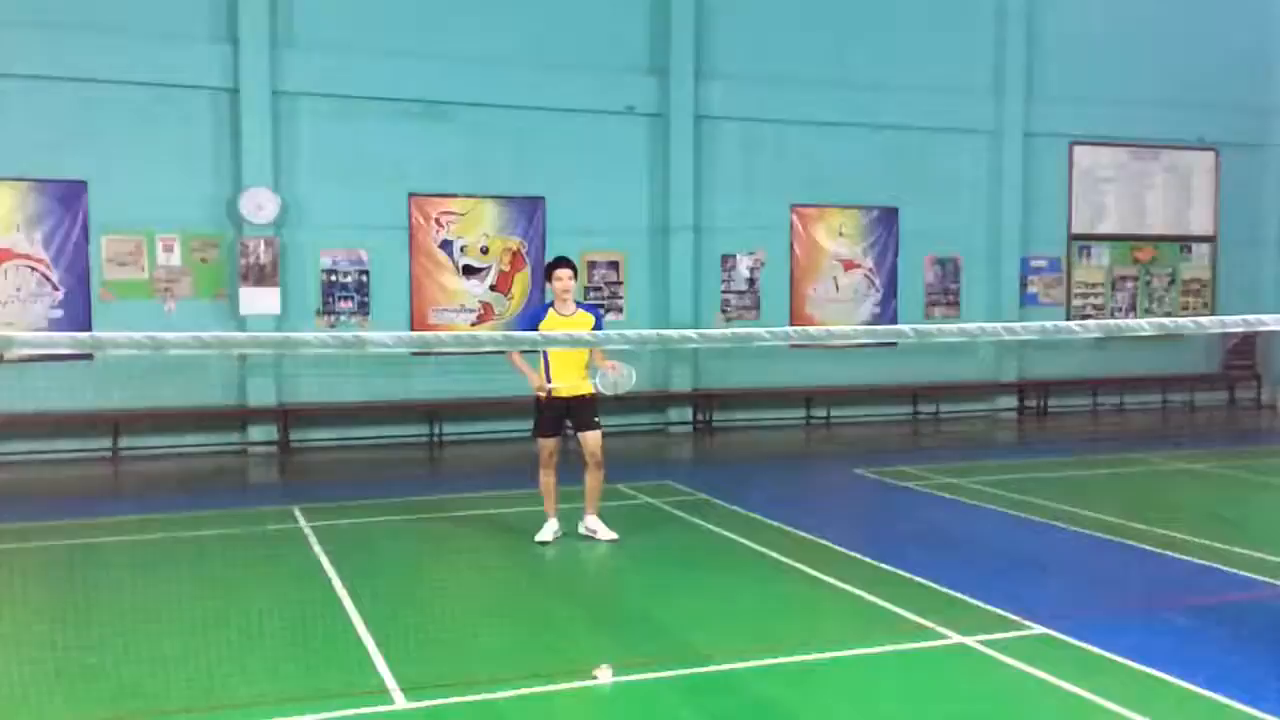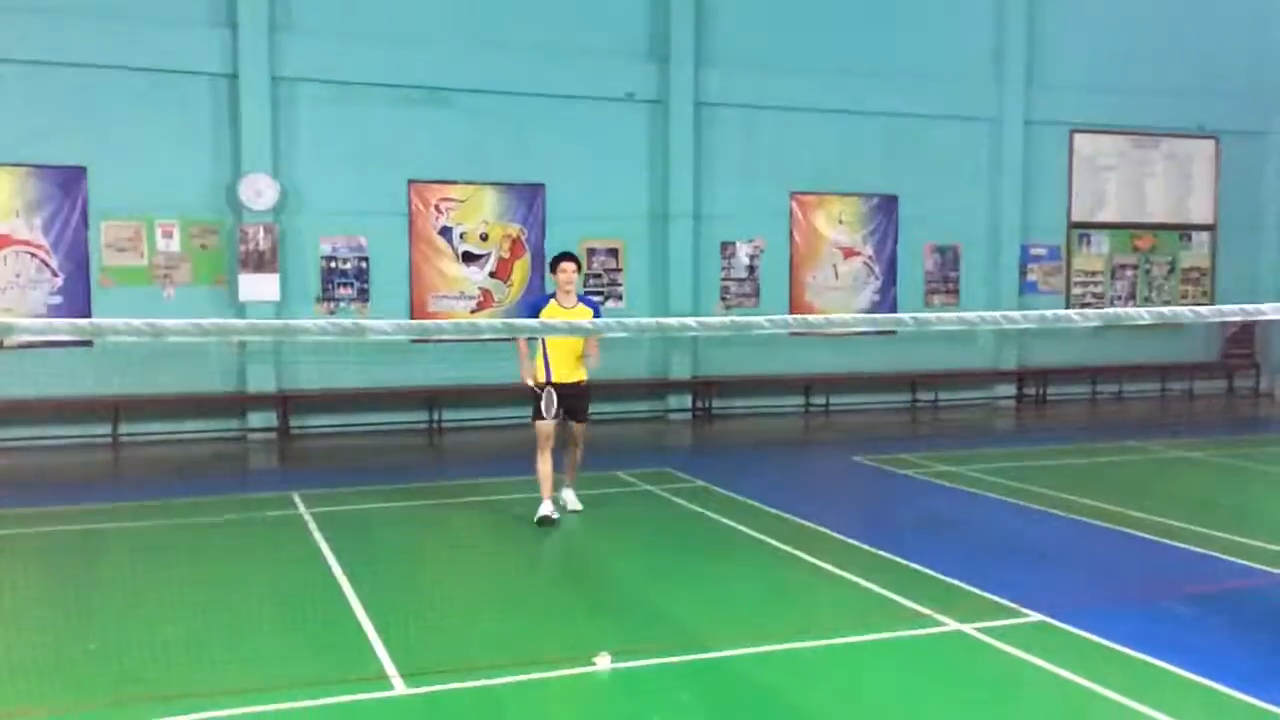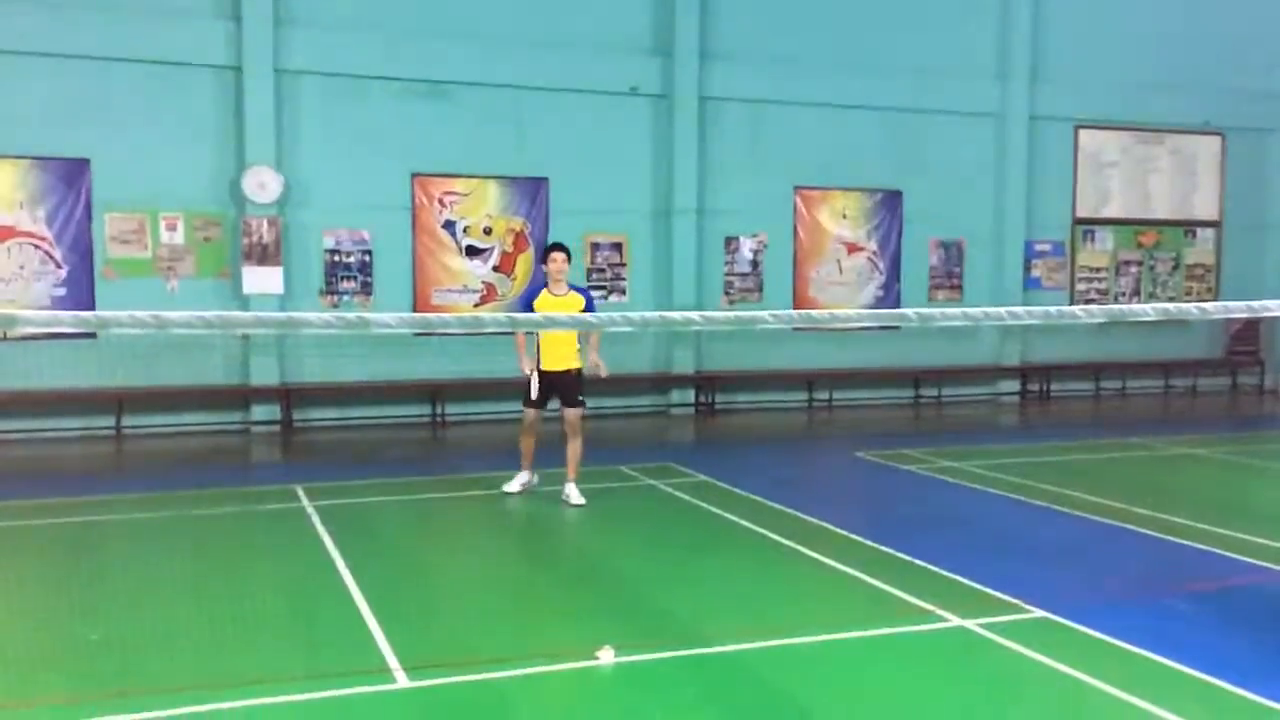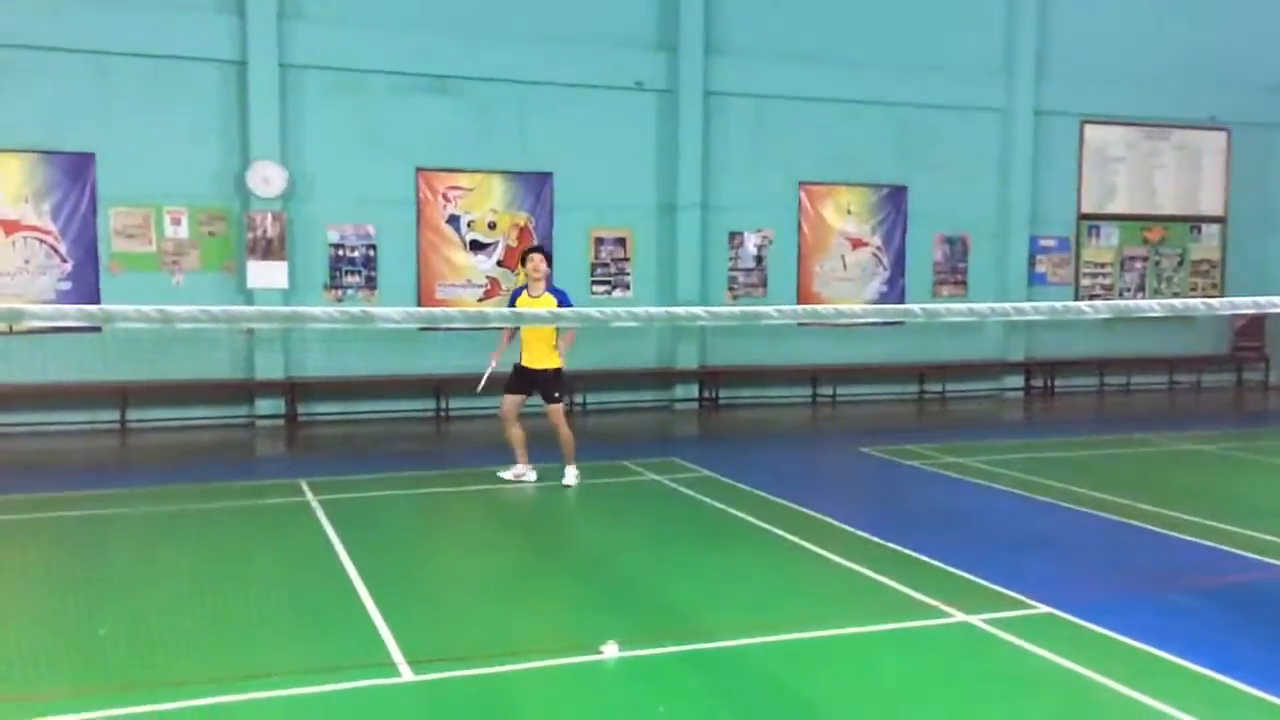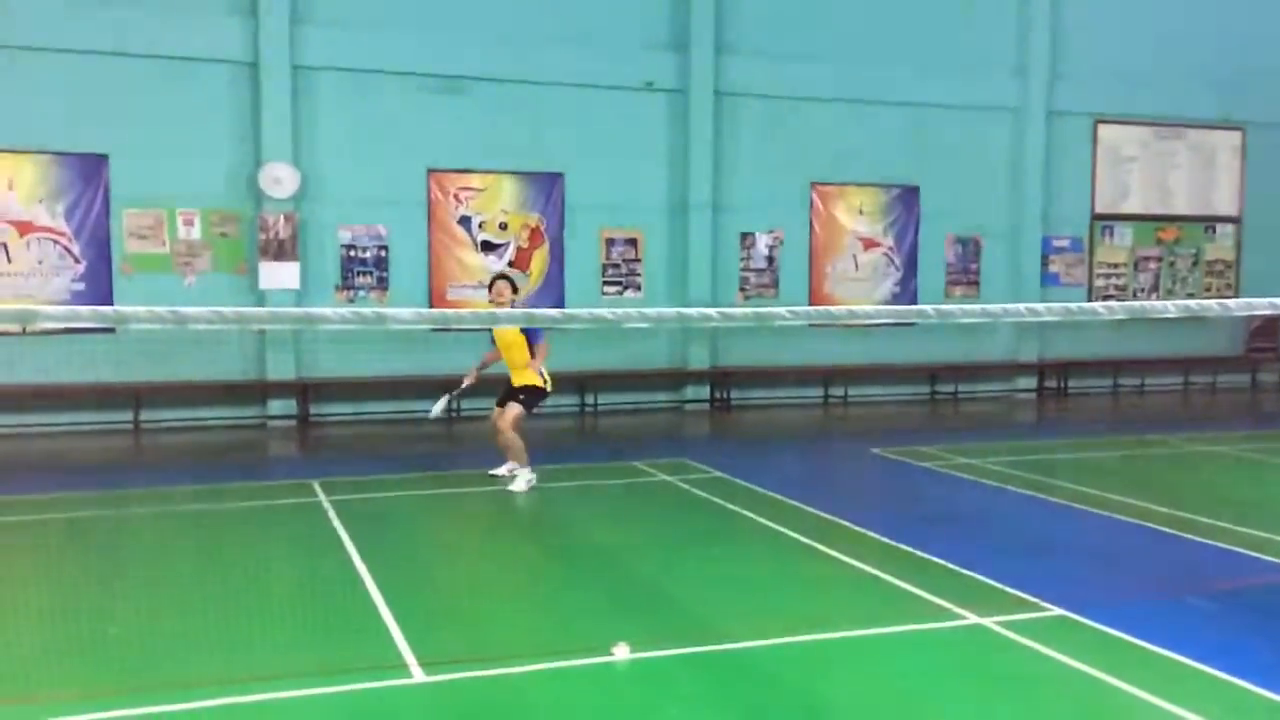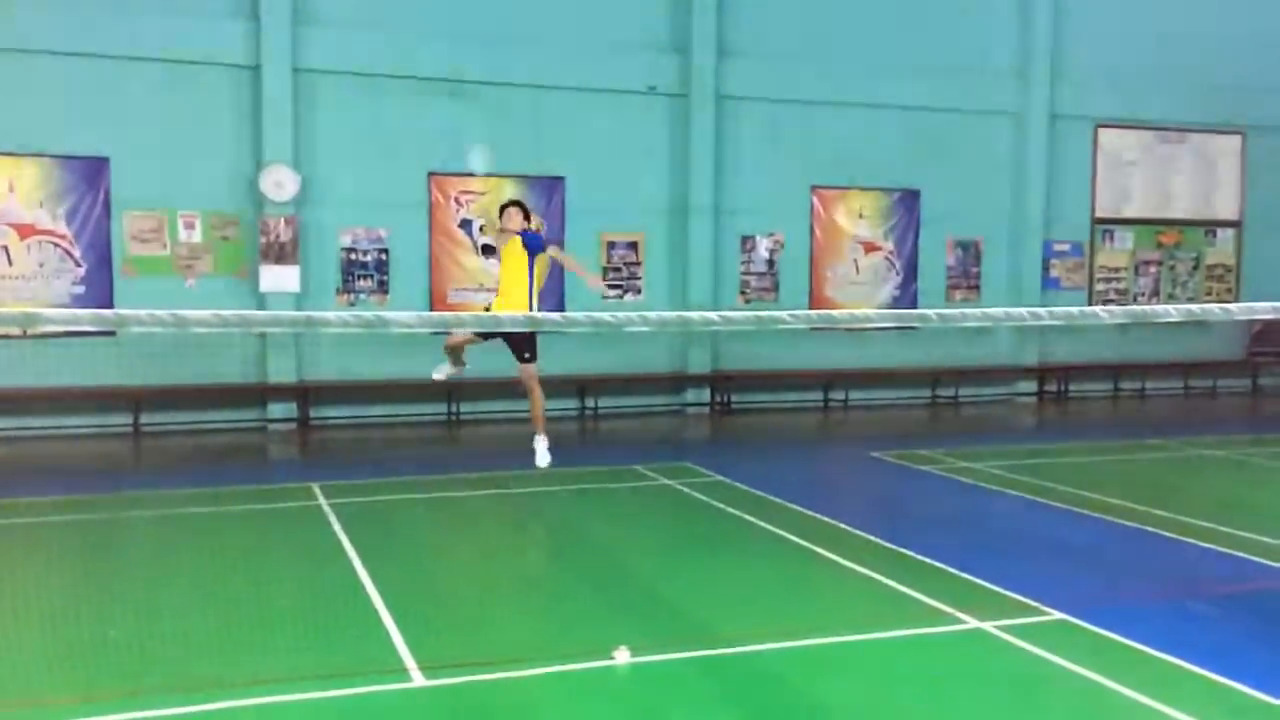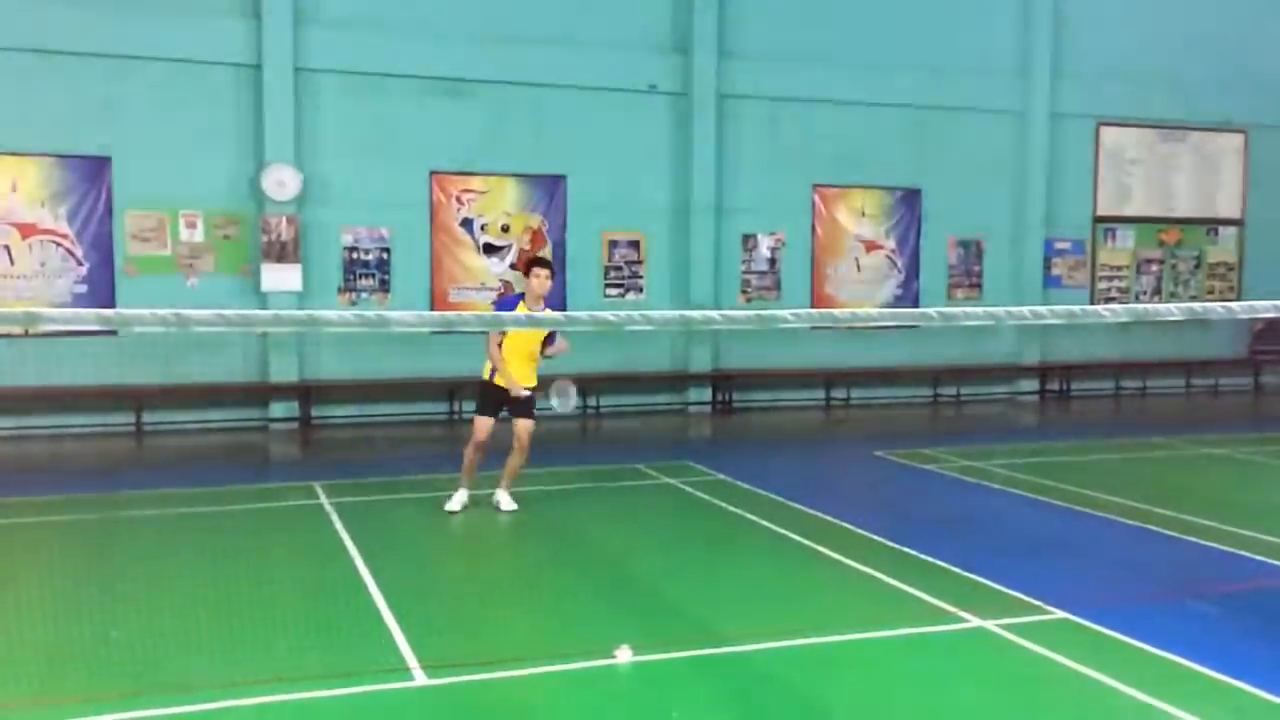
dt=0.4s
person 1, frame 1
left shoulder: (592, 315)
right shoulder: (538, 317)
right elbow: (514, 350)
left wrist: (605, 364)
right wrist: (531, 376)
left hip: (583, 394)
right hip: (550, 396)
left knee: (595, 456)
right knee: (547, 459)
left ankle: (591, 519)
right ankle: (552, 521)
person 1, frame 2
left shoulder: (591, 308)
right shoulder: (540, 305)
left elbow: (592, 341)
right elbow: (522, 335)
left wrist: (591, 354)
right wrist: (525, 365)
left hip: (577, 382)
right hip: (546, 381)
left knee: (576, 440)
right knee: (544, 441)
left ankle: (568, 490)
right ankle: (547, 505)
person 1, frame 3
left shoulder: (583, 296)
right shoulder: (534, 297)
left elbow: (592, 329)
right elbow: (521, 329)
left wrist: (593, 354)
right wrist: (523, 357)
left hip: (571, 370)
right hip: (540, 370)
left knee: (574, 428)
right knee: (528, 425)
left ankle: (571, 486)
right ankle: (526, 473)
person 1, frame 4
left shoulder: (558, 296)
right shoulder: (517, 295)
left elbow: (571, 328)
left wrist: (564, 343)
right wrist: (502, 346)
left hip: (550, 367)
right hip: (525, 365)
left knee: (558, 420)
right knee: (507, 413)
left ankle: (571, 467)
right ankle: (525, 467)
person 1, frame 5
right shoulder: (494, 323)
left elbow: (542, 344)
left wrist: (538, 361)
right wrist: (477, 369)
left hip: (535, 384)
right hip: (517, 382)
left knee: (505, 426)
right knee: (496, 421)
left ankle: (526, 471)
right ankle: (514, 463)
person 1, frame 6
left shoulder: (526, 239)
right shoulder: (508, 244)
left elbow: (556, 253)
left wrist: (585, 275)
right hip: (497, 314)
left knee: (530, 383)
right knee: (452, 343)
left ankle: (540, 437)
right ankle: (456, 366)
person 1, frame 7
right shoulder: (507, 305)
right elbow: (493, 344)
left wrist: (556, 348)
right wrist: (508, 378)
left hip: (526, 385)
right hip: (495, 381)
left knee: (522, 442)
right knee: (479, 439)
left ankle: (502, 491)
right ankle: (462, 490)
